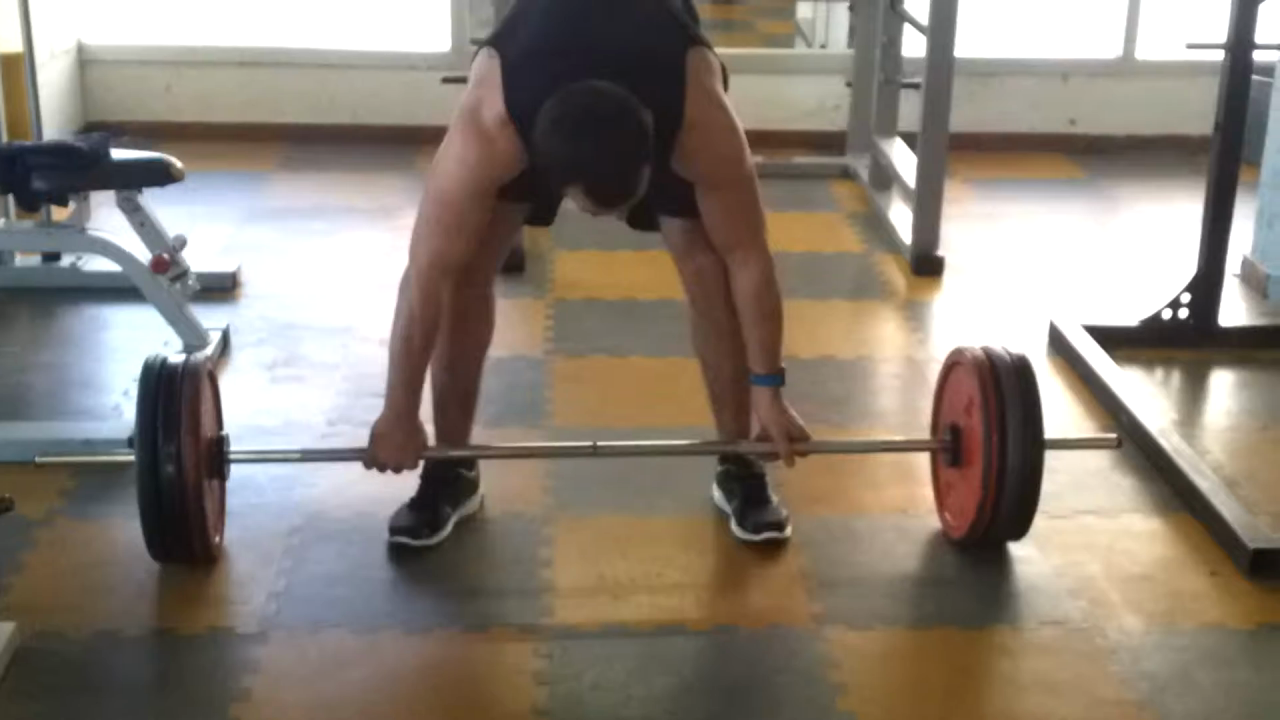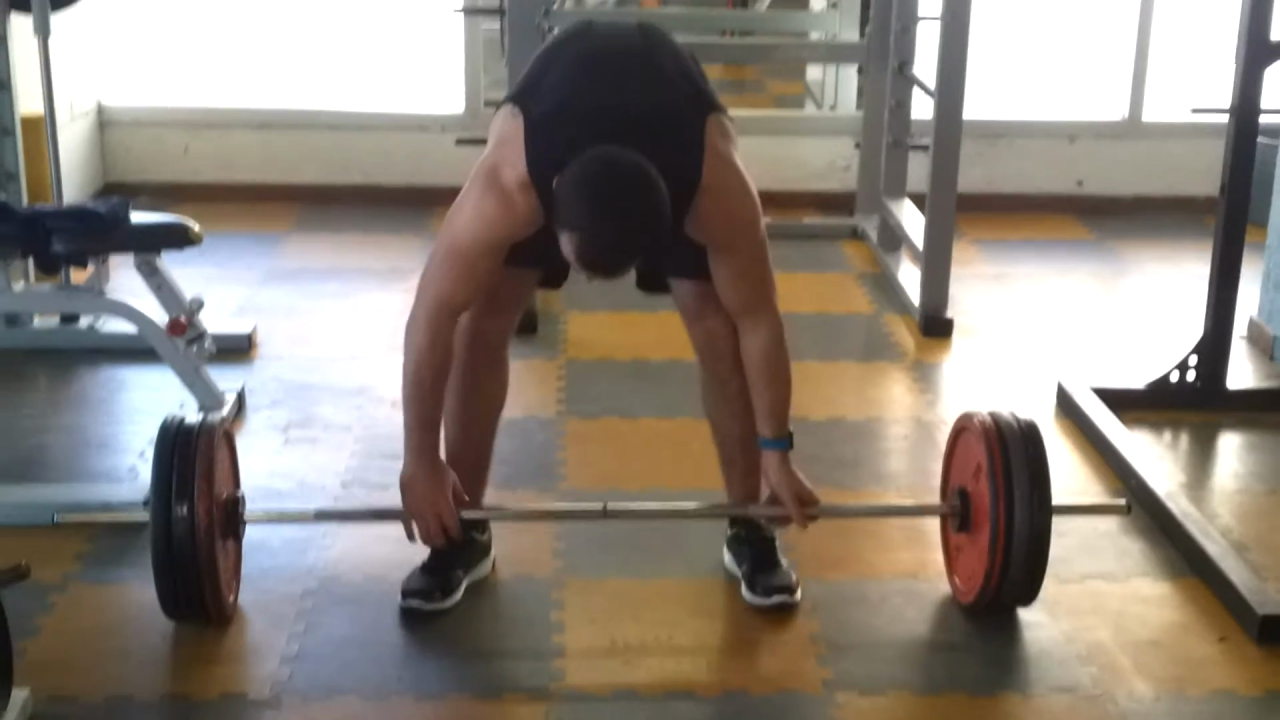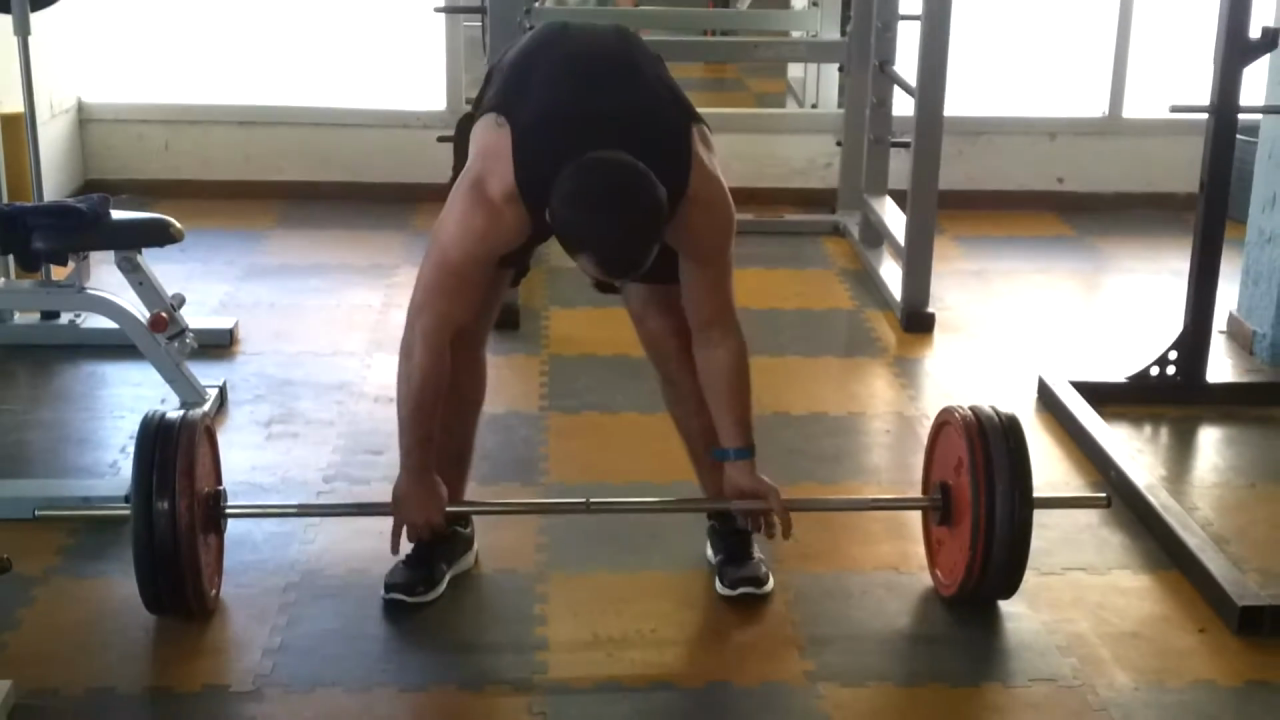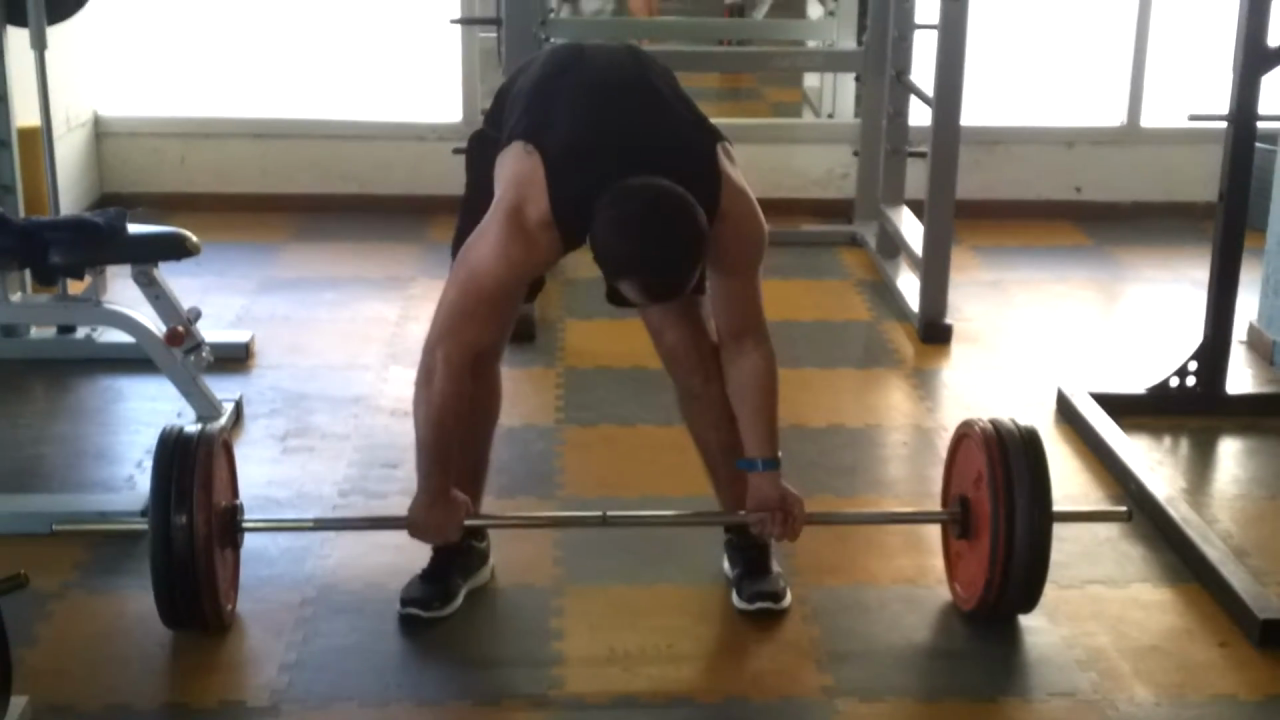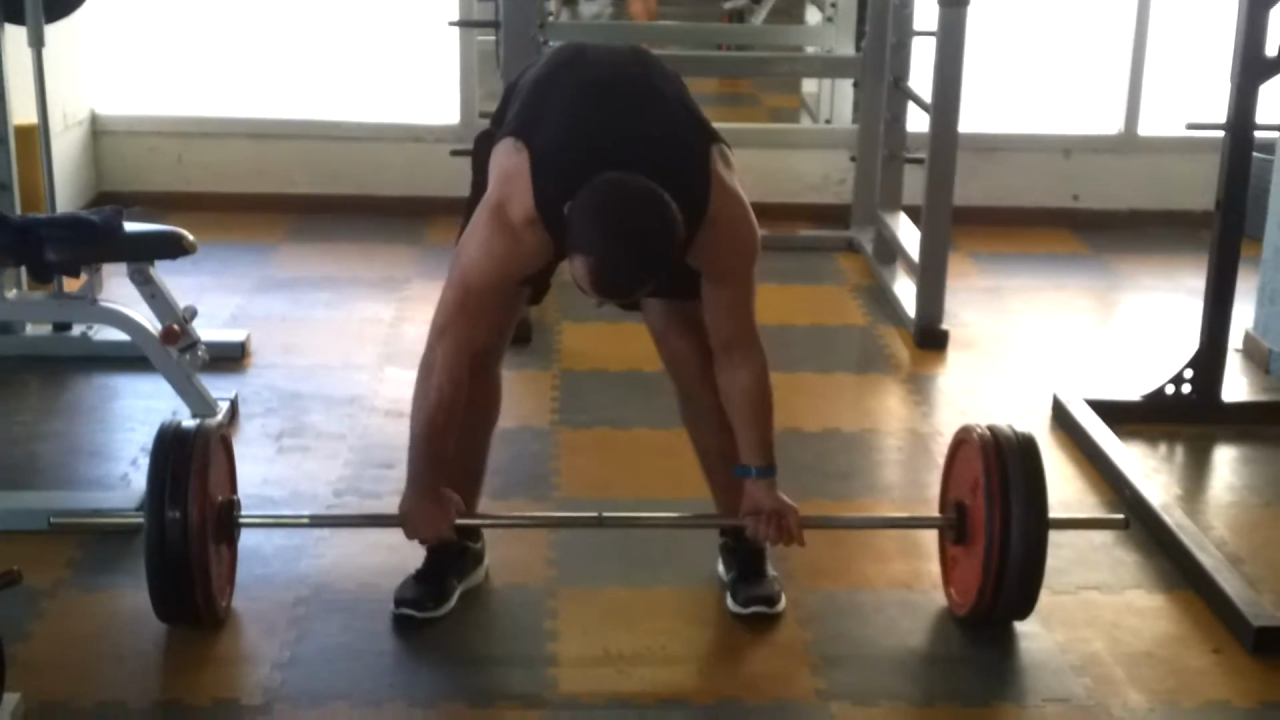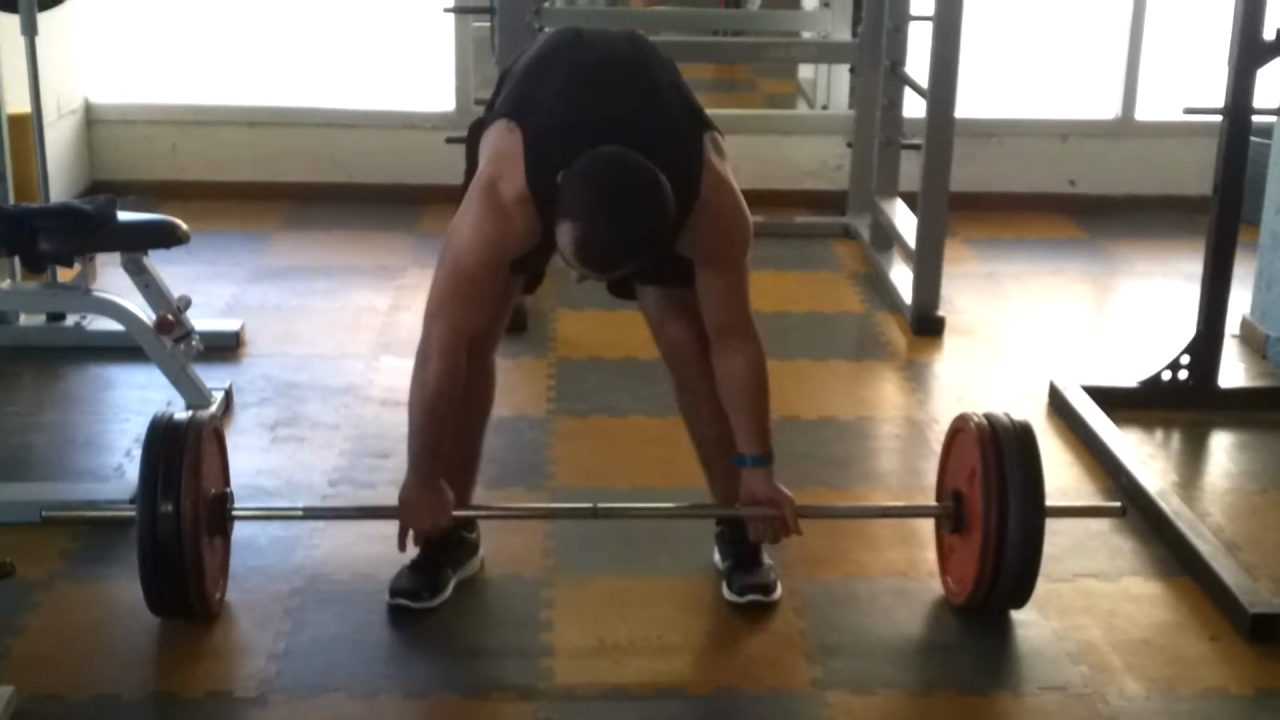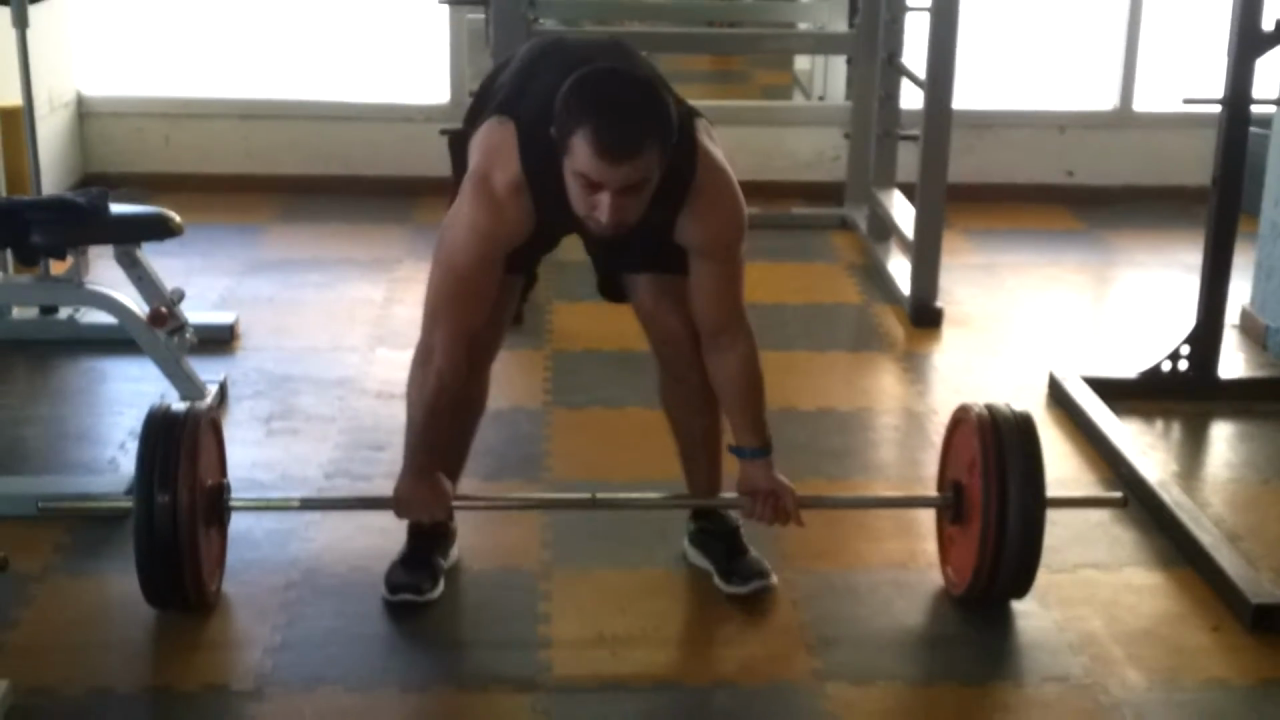
dt=0.7s
person 1, frame 1
left shoulder: (703, 122)
right shoulder: (487, 131)
left elbow: (746, 255)
right elbow: (428, 271)
left wrist: (768, 390)
right wrist: (398, 415)
left hip: (661, 64)
right hip: (534, 69)
left knee: (708, 265)
right knee: (467, 264)
left ankle: (739, 466)
right ankle: (451, 470)
person 1, frame 2
left shoulder: (718, 190)
right shoulder: (505, 188)
left elbow: (756, 320)
right elbow: (431, 317)
left wrist: (777, 453)
right wrist: (422, 461)
left hip: (673, 130)
left knee: (719, 331)
right knee: (482, 322)
left ankle: (749, 530)
right ankle: (465, 535)
person 1, frame 3
left shoulder: (699, 197)
right shoulder: (491, 199)
left elbow: (713, 331)
right elbow: (427, 334)
left wrist: (740, 462)
right wrist: (417, 475)
left knee: (669, 325)
right knee: (463, 323)
left ankle: (726, 523)
right ankle: (447, 530)
person 1, frame 4
left shoulder: (730, 213)
right shoulder: (523, 222)
left elbow: (744, 341)
right elbow: (445, 355)
left wrist: (764, 471)
right wrist: (434, 494)
left knee: (687, 339)
right knee: (476, 343)
left ankle: (744, 536)
right ankle: (463, 546)
person 1, frame 5
left shoulder: (721, 218)
right shoulder: (512, 218)
left elbow: (735, 350)
right elbow: (448, 353)
left wrist: (760, 479)
right wrist: (423, 489)
left knee: (691, 346)
right knee: (479, 341)
left ankle: (740, 543)
right ankle: (458, 546)
person 1, frame 6
left shoulder: (712, 204)
right shoulder: (503, 197)
left elbow: (732, 338)
right elbow: (444, 341)
left wrist: (757, 470)
right wrist: (423, 481)
left knee: (687, 338)
right knee: (473, 335)
left ankle: (735, 527)
right ankle: (452, 534)
person 1, frame 7
left shoulder: (707, 188)
right shoulder: (498, 184)
left elbow: (723, 335)
right elbow: (445, 339)
left wrist: (756, 459)
right wrist: (418, 473)
left knee: (680, 336)
right knee: (473, 342)
left ankle: (709, 518)
right ankle: (431, 529)
